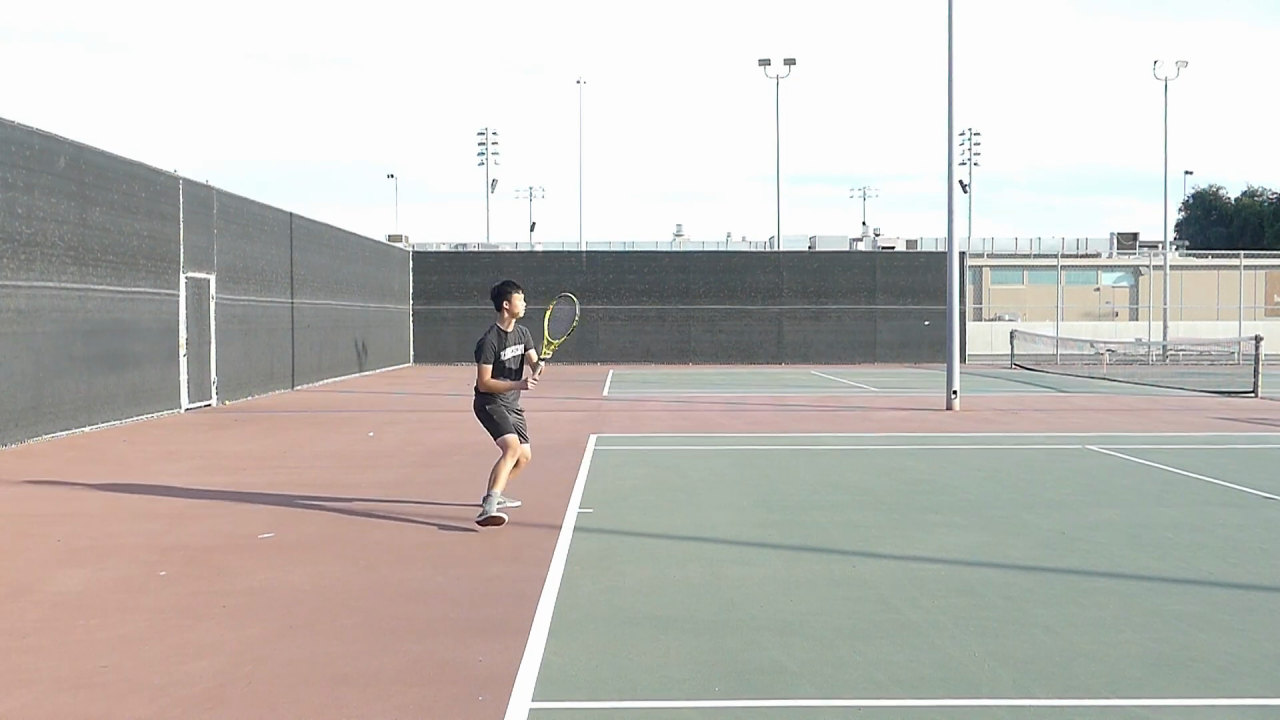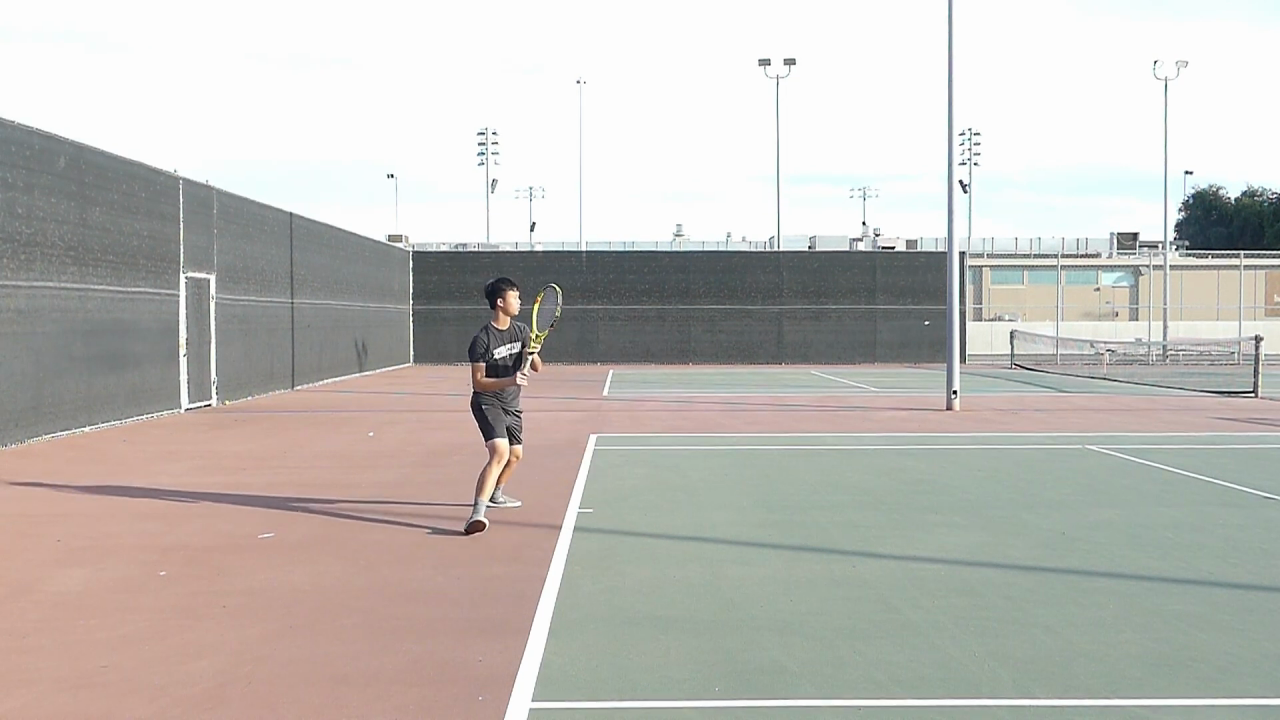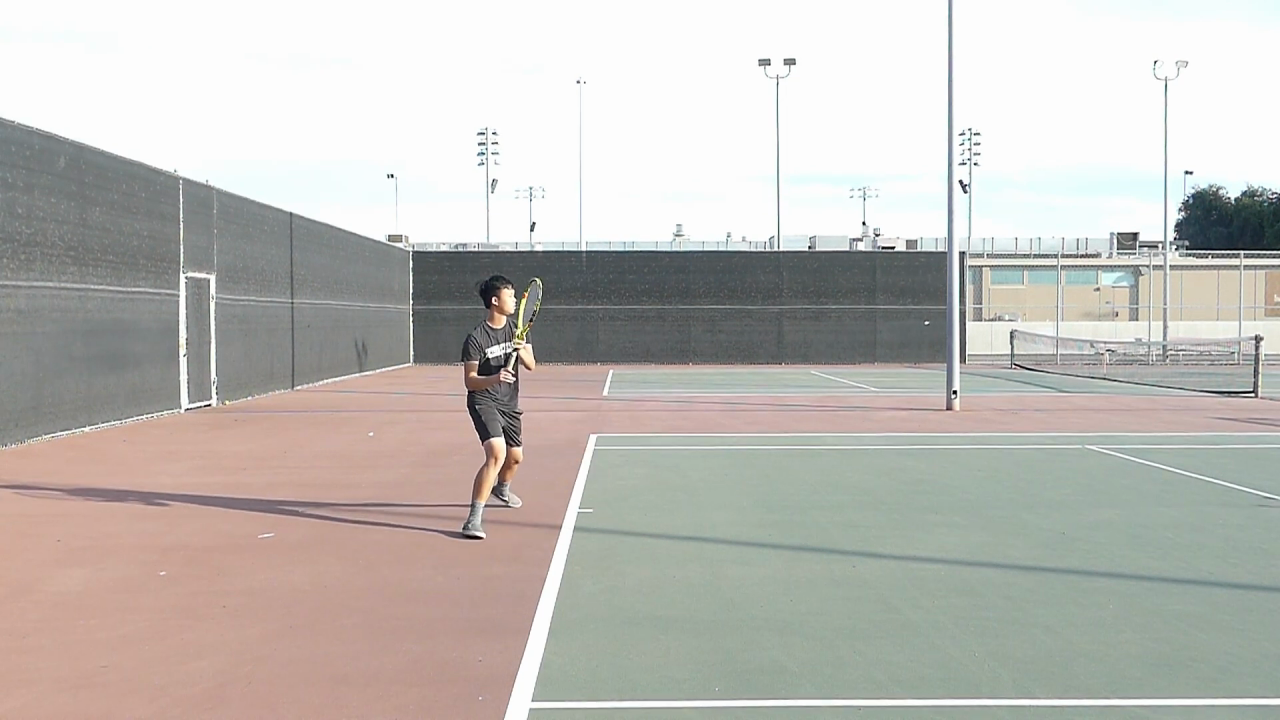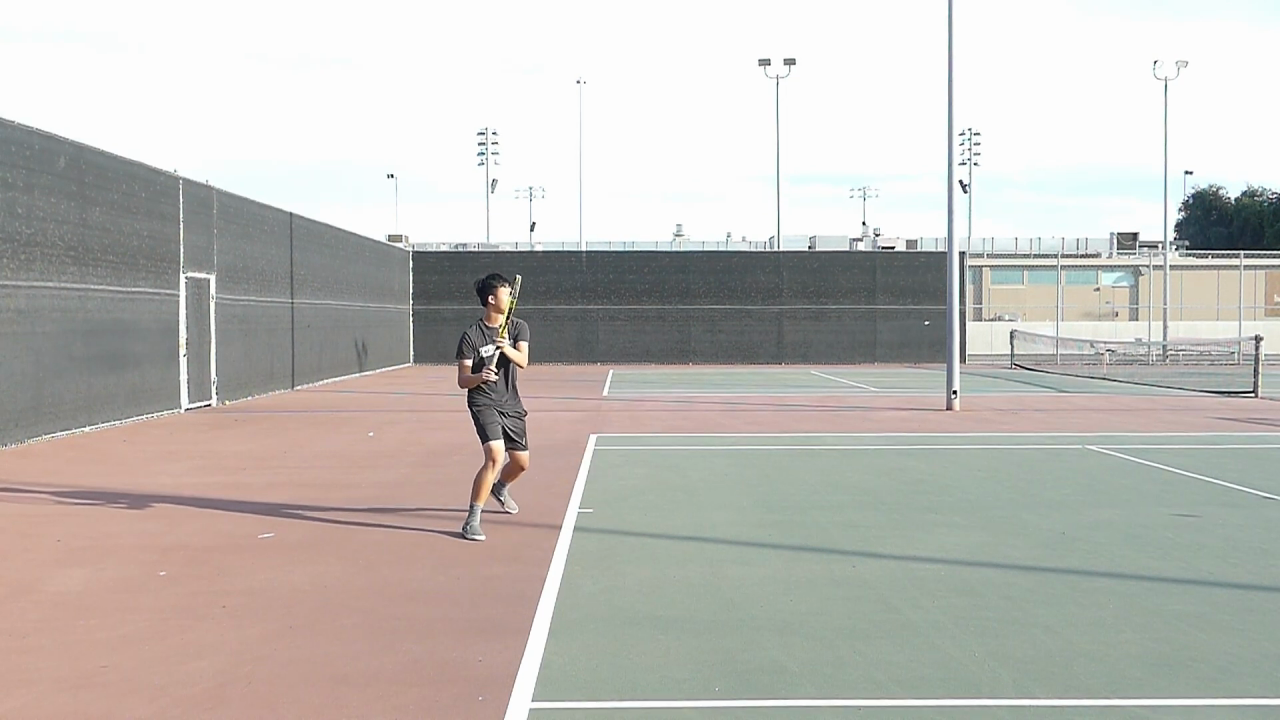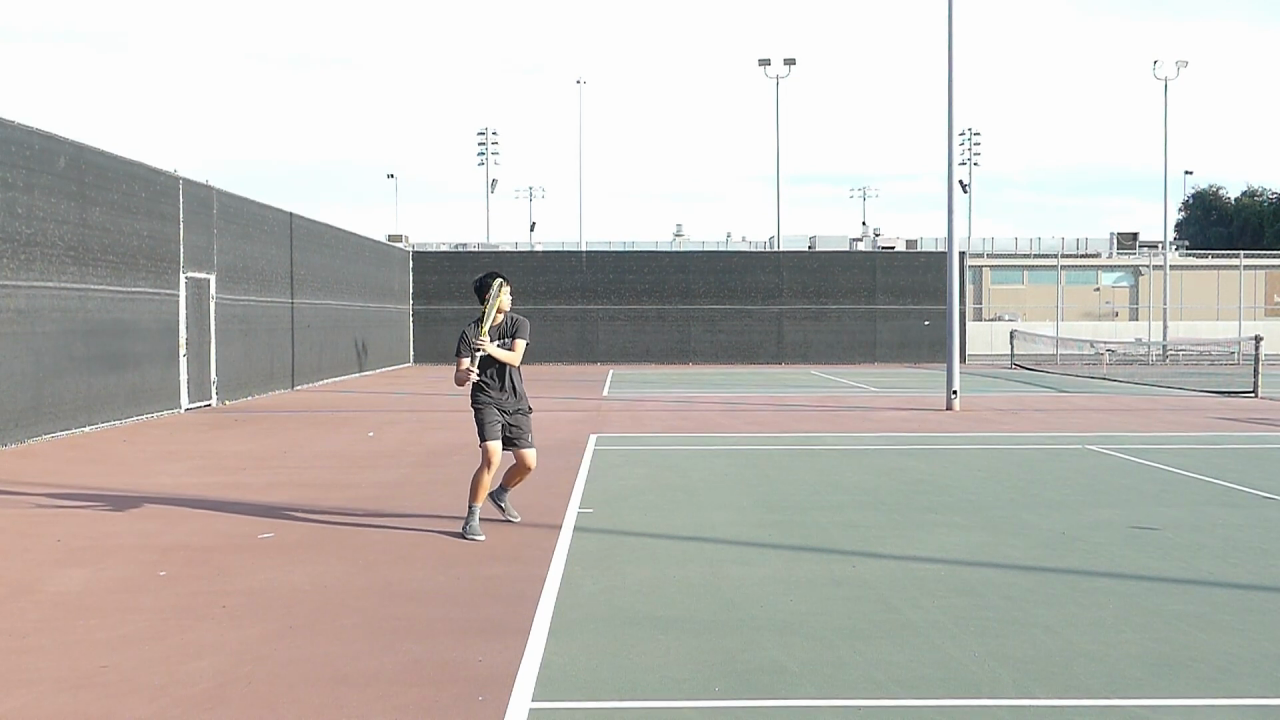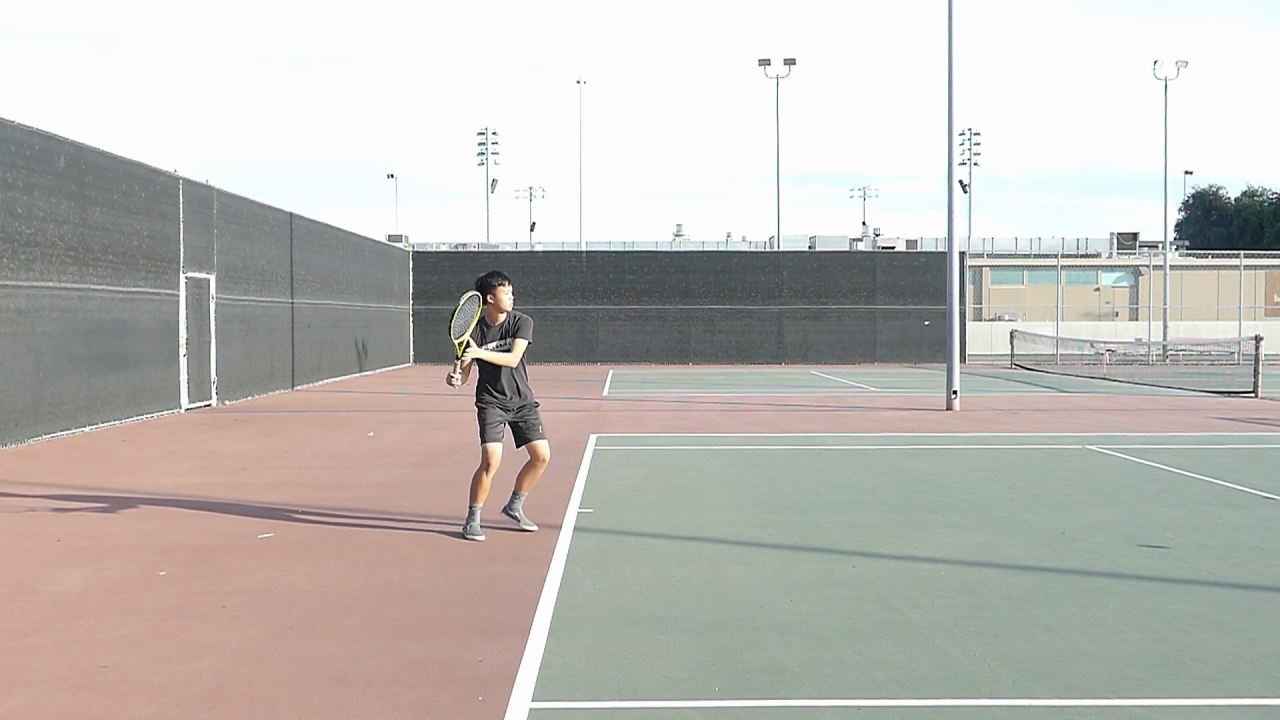
dt=0.4s
person 1, frame 1
left shoulder: (523, 333)
right shoulder: (489, 340)
left elbow: (533, 364)
right elbow: (484, 383)
left wrist: (540, 363)
right wrist: (518, 384)
left hip: (512, 402)
right hip: (491, 403)
left knee: (524, 455)
right knee: (512, 449)
left ankle: (495, 496)
right ankle: (488, 508)
person 1, frame 2
left shoulder: (522, 331)
right shoulder: (481, 339)
left elbow: (536, 367)
right elbow: (478, 382)
left wrist: (534, 354)
right wrist: (509, 380)
left hip: (511, 404)
right hip: (487, 403)
left knee: (515, 455)
right knee: (499, 454)
left ankle: (496, 494)
right ankle: (477, 513)
person 1, frame 3
left shoulder: (519, 330)
right shoulder: (475, 338)
left elbow: (531, 365)
right elbow: (469, 381)
left wrist: (521, 351)
right wrist: (495, 378)
left hip: (510, 404)
right hip: (484, 402)
left knee: (515, 457)
right knee: (497, 454)
left ankle: (501, 489)
right ankle: (474, 519)
person 1, frame 4
left shoulder: (518, 327)
right shoulder: (471, 336)
left elbow: (523, 362)
right elbow: (462, 380)
left wrist: (506, 348)
right wrist: (480, 376)
left hip: (512, 405)
right hip: (484, 404)
left knee: (521, 462)
right knee: (495, 456)
left ankle: (500, 488)
right ankle: (472, 520)
person 1, frame 5
left shoulder: (519, 324)
right shoulder: (470, 333)
left elbow: (515, 359)
right elbow: (458, 377)
left wrist: (491, 348)
right wrist: (465, 375)
left hip: (516, 403)
right hip: (487, 402)
left knee: (527, 462)
right knee: (491, 458)
left ankle: (500, 495)
right ankle: (471, 520)
person 1, frame 6
left shoulder: (522, 322)
right shoulder: (473, 332)
left elbow: (513, 360)
right elbow: (464, 373)
left wrist: (480, 352)
right wrist: (455, 377)
left hip: (523, 401)
right hip: (491, 402)
left knee: (541, 455)
right knee: (490, 460)
left ankle: (514, 506)
right ankle: (473, 519)
